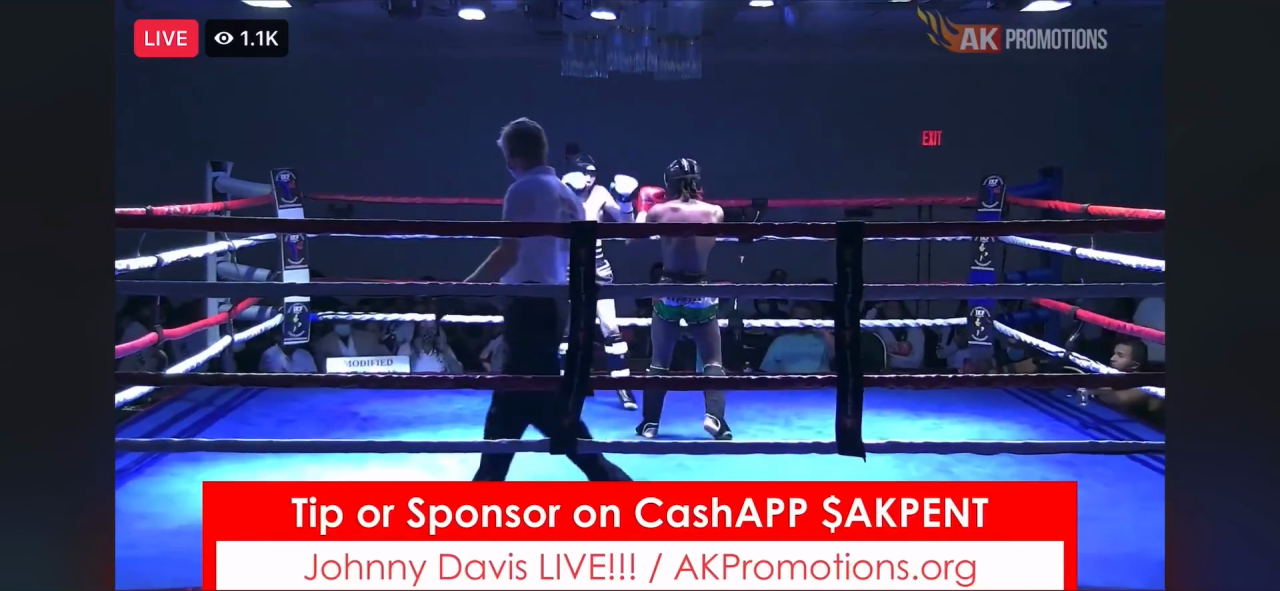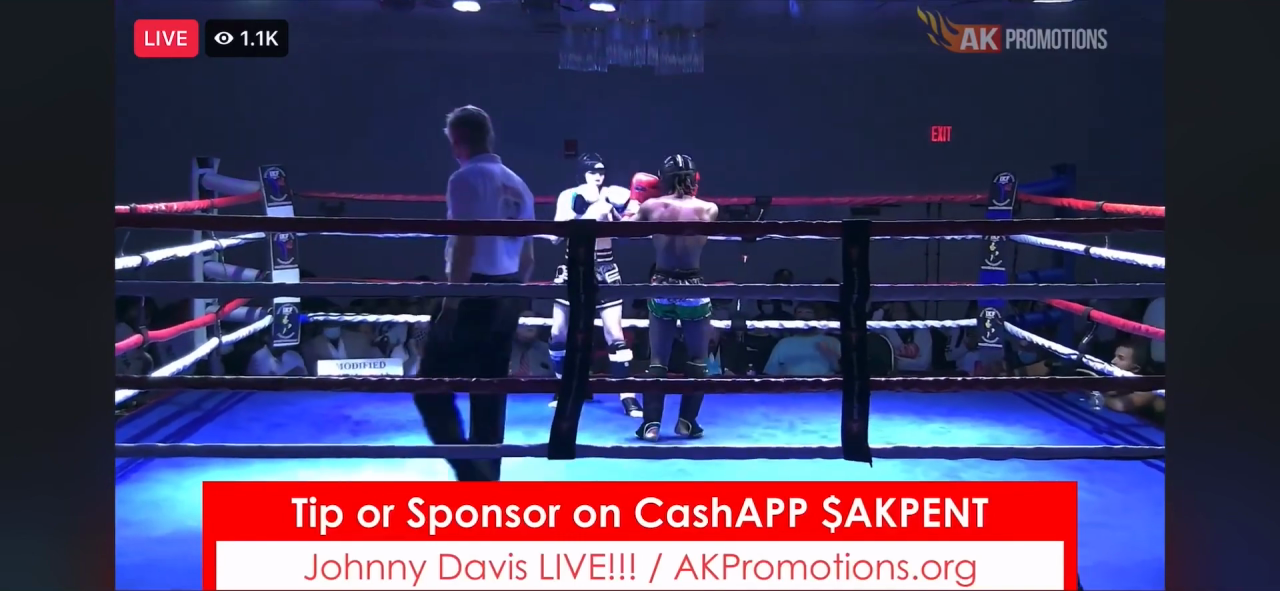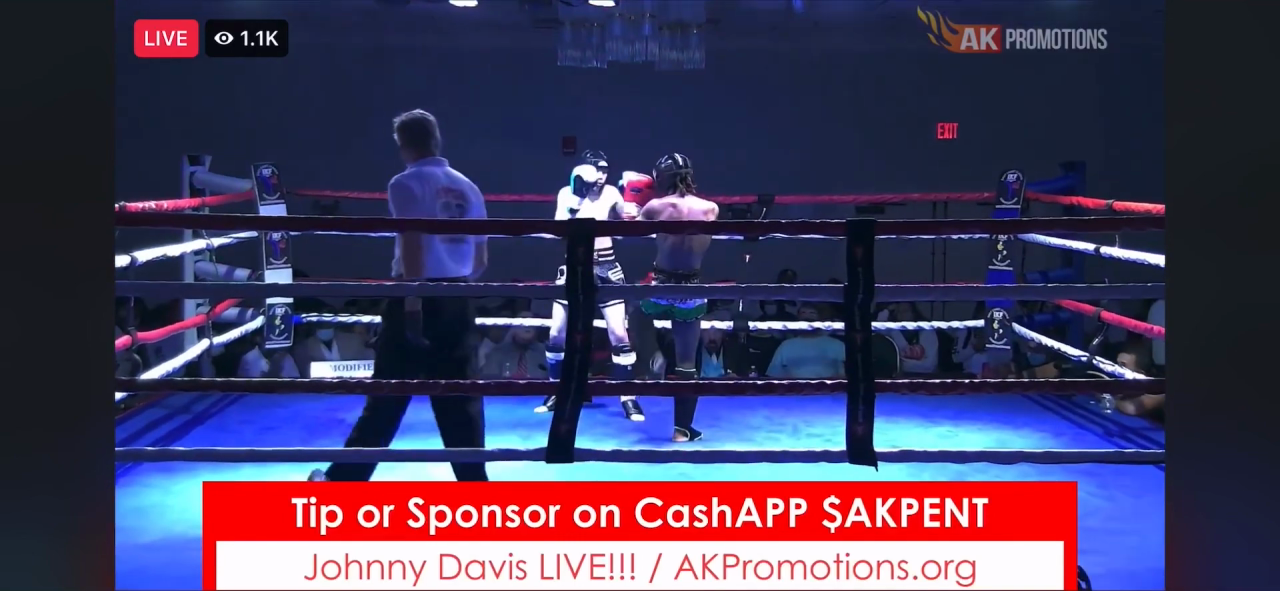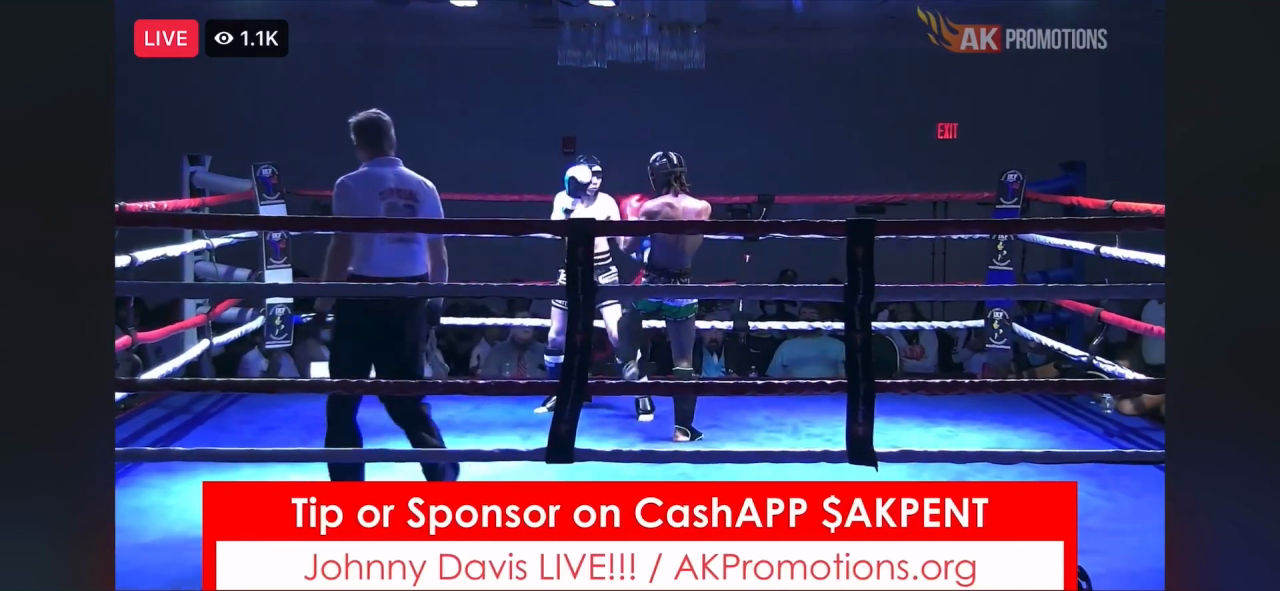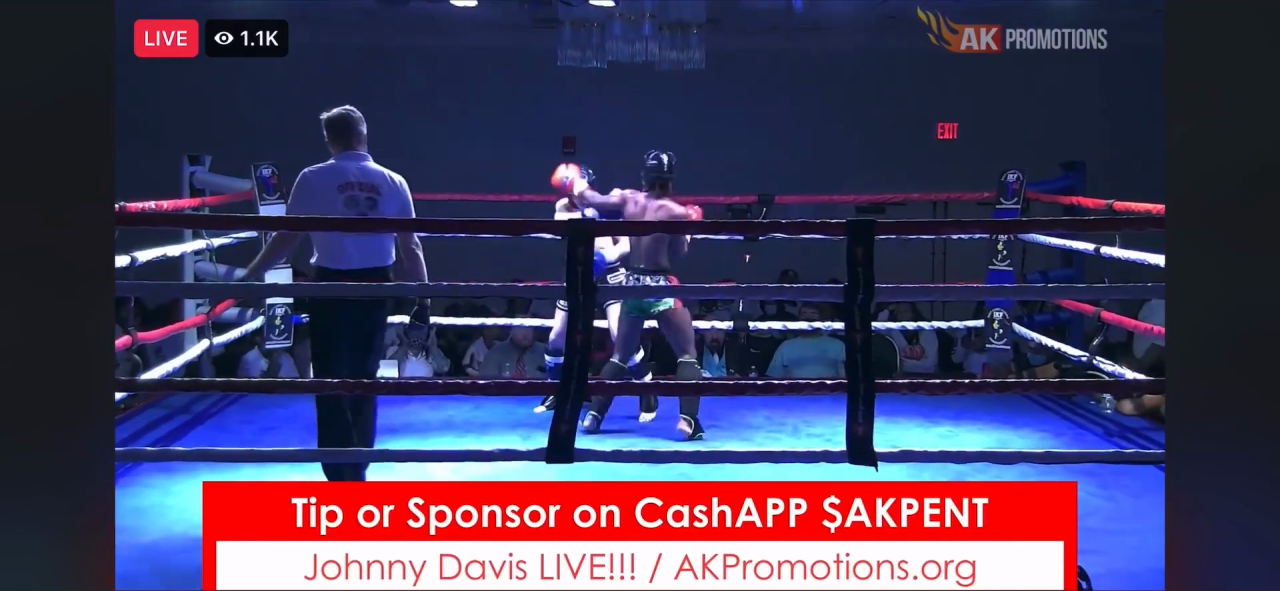
dt=0.2s
person 1, frame 1
left shoulder: (525, 191)
right shoulder: (569, 196)
left elbow: (507, 255)
left hip: (530, 306)
right hip: (554, 305)
left knee: (545, 408)
right knee: (510, 402)
left ankle: (609, 479)
right ankle: (487, 484)
person 1, frame 2
left shoulder: (466, 180)
right shoulder: (518, 185)
left elbow: (465, 246)
right elbow: (529, 257)
left wrist: (450, 307)
left hip: (472, 296)
right hip: (507, 297)
left knee: (433, 390)
right knee: (489, 397)
left ankle: (472, 471)
person 1, frame 3
left shoulder: (406, 184)
right shoulder: (469, 189)
left elbow: (414, 247)
right elbow: (481, 259)
left wrist: (413, 309)
left hip: (416, 303)
right hip: (457, 304)
left knee: (386, 400)
right knee: (458, 400)
left ankle: (344, 478)
person 1, frame 4
left shoulder: (352, 185)
right shoulder: (423, 188)
left elbow: (341, 250)
right elbow: (438, 254)
left wrist: (322, 305)
right wrist: (436, 300)
left hip: (363, 298)
right hip: (409, 298)
left knee: (344, 398)
right knee: (406, 393)
left ankle: (348, 487)
right ankle: (437, 462)
person 1, frame 5
left shoulder: (314, 179)
right shoulder: (393, 182)
left elbow: (287, 238)
right elbow: (410, 246)
left wrist: (253, 272)
right wrist: (423, 297)
left hip: (331, 288)
right hip: (376, 287)
left knee: (333, 384)
right knee: (362, 380)
left ankle: (345, 478)
right ankle: (354, 467)
person 2, frame 1
left shoulder: (659, 211)
right shoulder: (715, 213)
left wrist: (645, 212)
left hip: (668, 292)
right hip: (701, 293)
left knee: (659, 362)
right knee: (712, 359)
left ankle: (650, 423)
right ankle: (715, 417)
person 2, frame 2
left shoulder: (651, 207)
right shoulder: (709, 209)
left wrist: (638, 201)
right wrist: (690, 193)
left knee: (658, 361)
right knee: (697, 360)
left ankle: (651, 423)
right ankle: (686, 421)
person 2, frame 3
left shoulder: (655, 207)
right shoulder: (711, 208)
left hip: (659, 287)
right hip: (691, 292)
left knee: (638, 299)
right knee: (686, 363)
right ankle: (683, 428)
person 2, frame 4
left shoulder: (652, 208)
right shoulder: (704, 209)
left elbow: (627, 247)
left wrist: (629, 216)
left hip: (651, 285)
left knee: (629, 313)
right knee: (683, 362)
left ankle: (629, 362)
right ankle: (684, 427)
person 2, frame 5
left shoulder: (627, 199)
right shoulder: (679, 213)
left elbow: (588, 199)
right elbow: (680, 251)
left wrist: (572, 180)
right wrist: (690, 223)
left hip: (633, 284)
right hip: (662, 286)
left knee: (621, 356)
right knee: (687, 355)
left ankle: (594, 415)
right ankle: (688, 420)
person 3, frame 1
left shoulder: (601, 194)
left elbow: (623, 219)
left wrist: (625, 201)
left hip: (597, 267)
left knee: (610, 327)
left ankle: (622, 387)
person 3, frame 2
left shoulder: (610, 196)
right shoulder: (567, 197)
left wrist: (623, 209)
right wrist: (575, 214)
left hip: (604, 270)
left knee: (614, 335)
right knee: (558, 335)
left ankle: (627, 396)
person 3, frame 3
left shoulder: (612, 194)
right shoulder: (567, 193)
left wrist: (632, 202)
right wrist: (576, 201)
left hip: (607, 269)
left knee: (618, 336)
right knee: (557, 335)
left ankle: (628, 399)
right ankle: (556, 393)
person 3, frame 4
left shoulder: (606, 202)
right shoulder: (564, 199)
right wrist: (572, 198)
left hip: (603, 274)
left knee: (618, 335)
right knee: (556, 338)
right ankle: (558, 394)
person 3, frame 5
right shoulder: (564, 206)
left elbow: (626, 245)
left wrist: (606, 256)
right wrist: (579, 213)
left hip: (609, 276)
left knee: (620, 335)
right knee: (556, 339)
left ankle: (647, 395)
right ankle: (557, 394)
